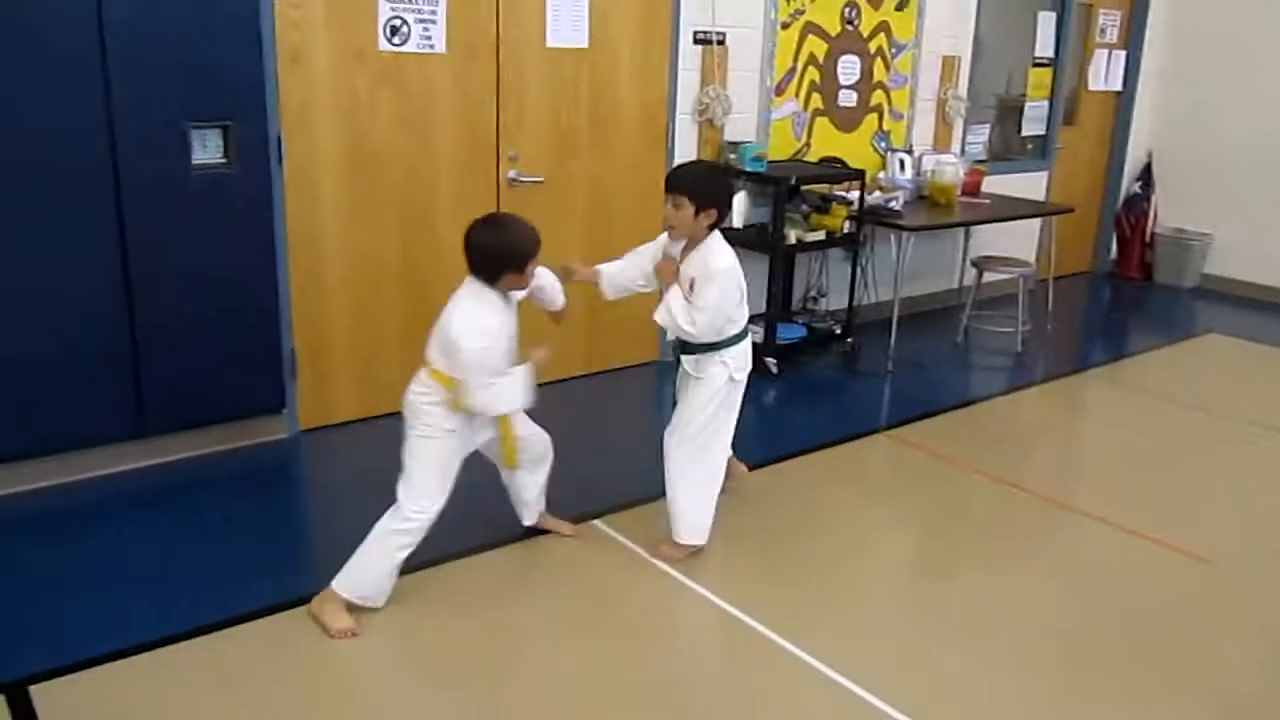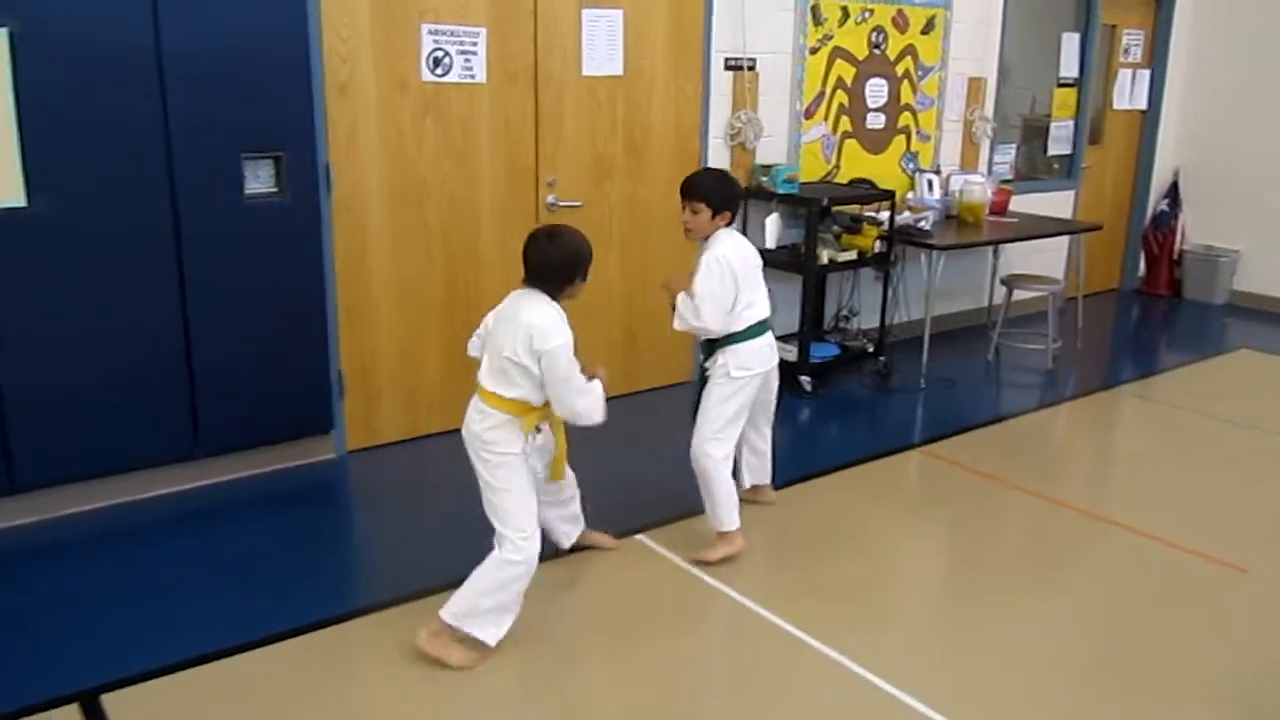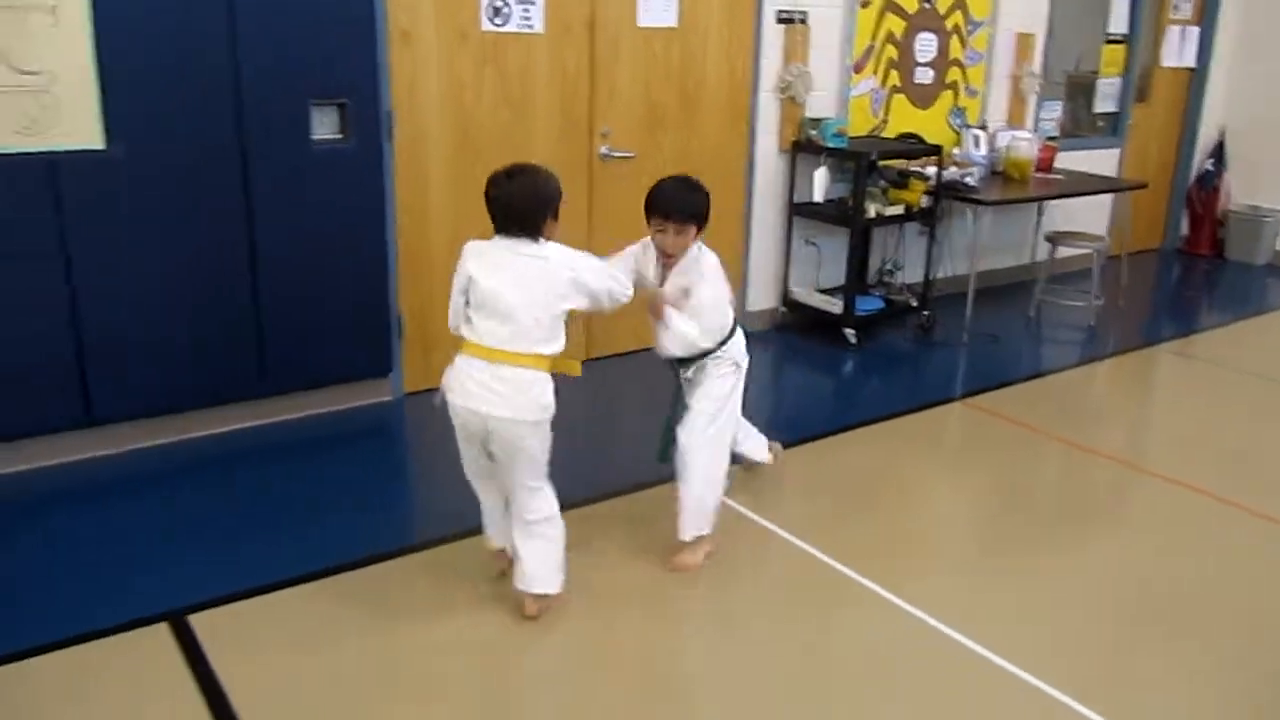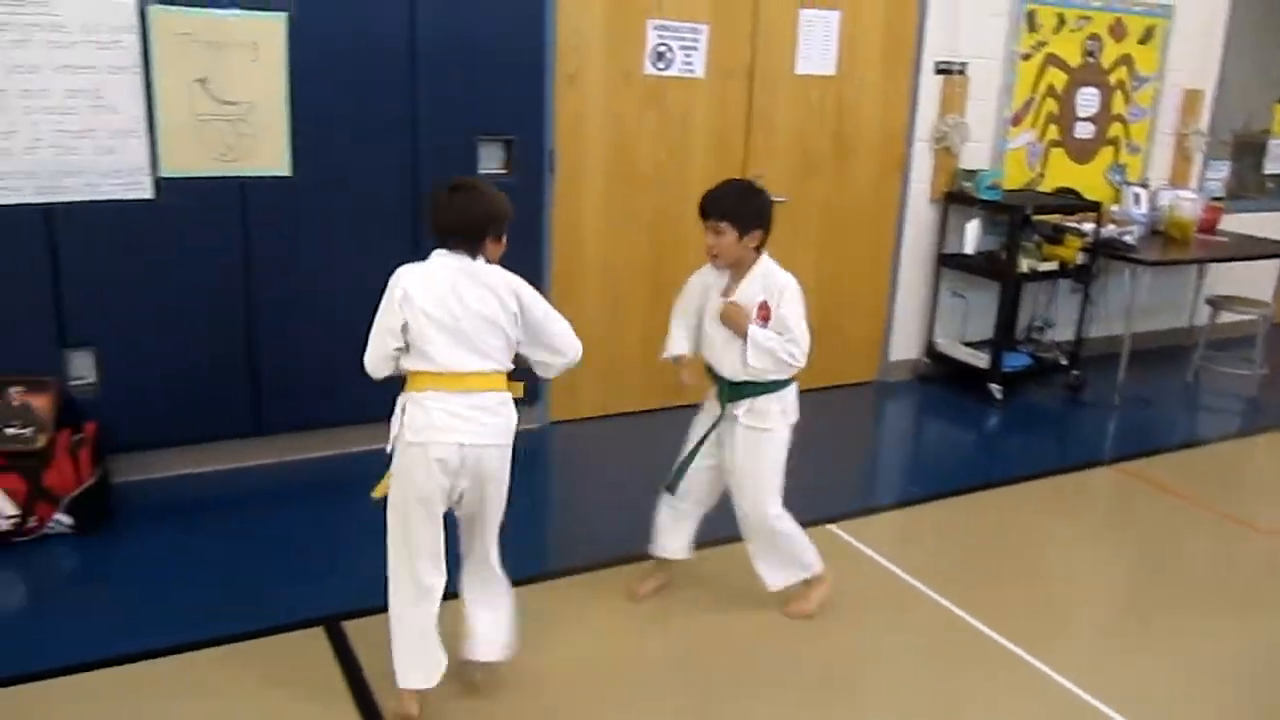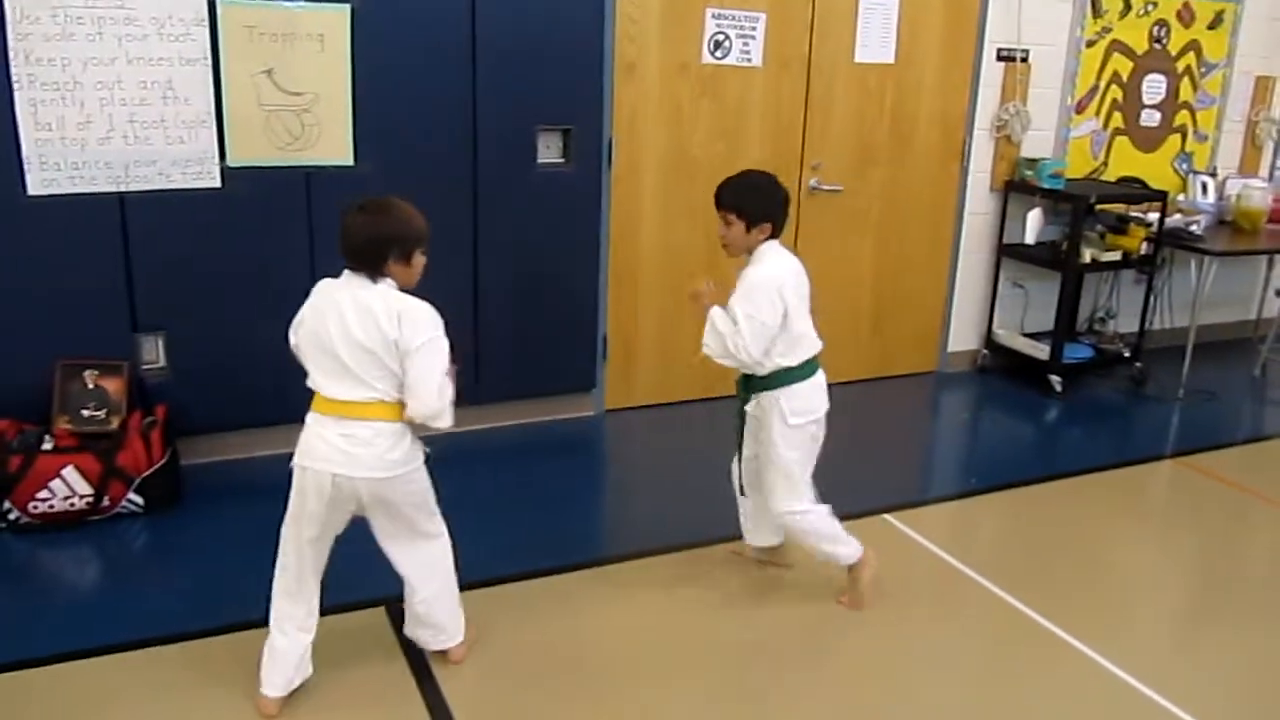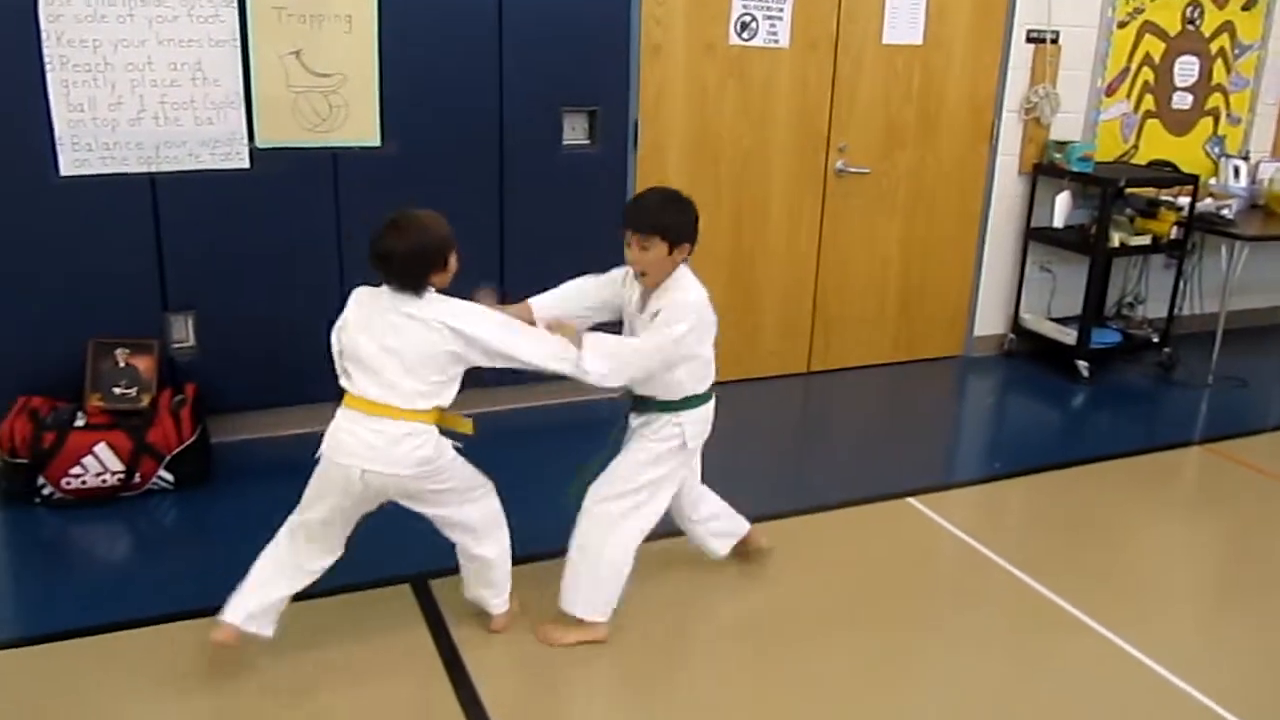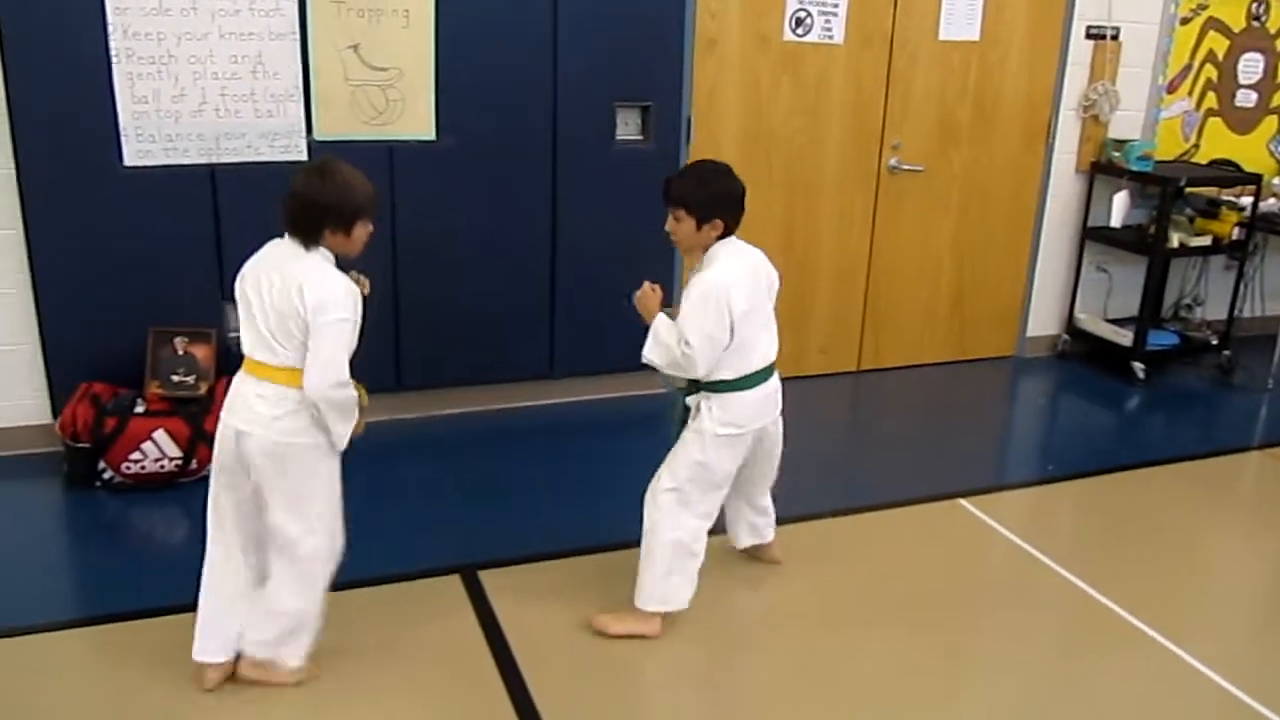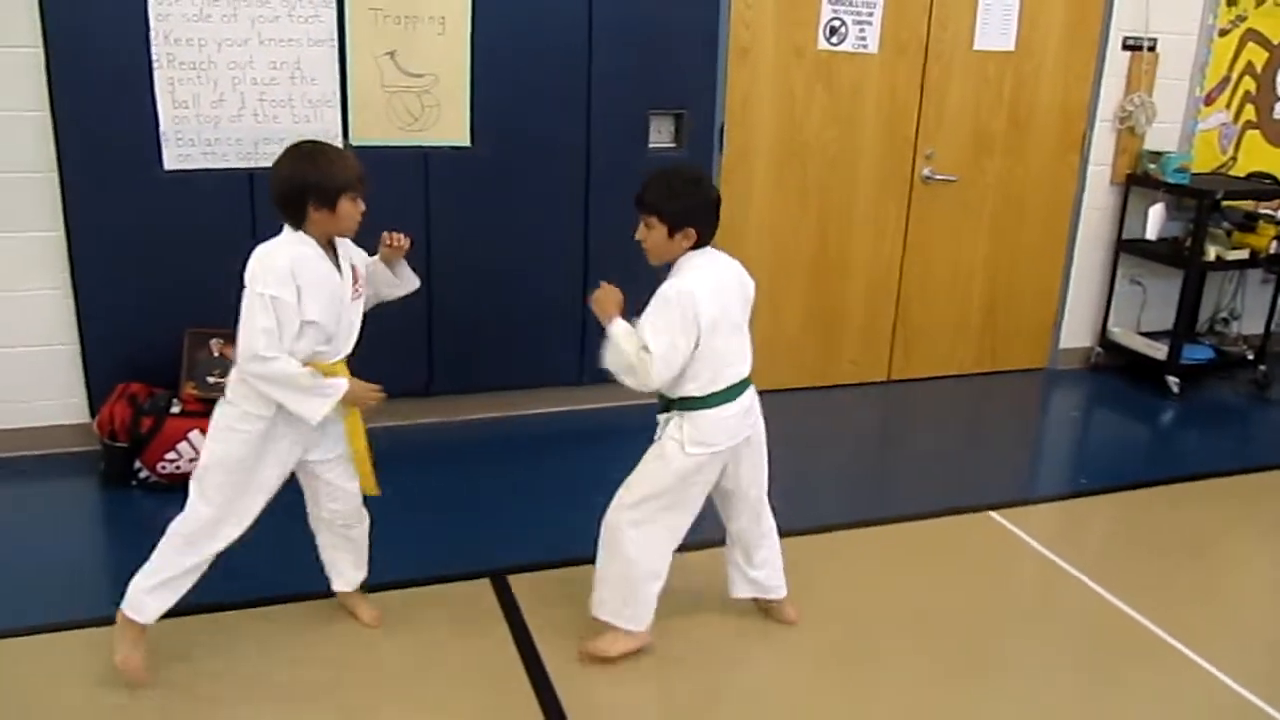
dt=0.5s
person 1, frame 1
left shoulder: (487, 287)
right shoulder: (482, 323)
left elbow: (537, 280)
right elbow: (489, 401)
left wrist: (554, 299)
right wrist: (527, 368)
left hip: (472, 401)
right hip: (440, 412)
left knee: (534, 444)
right knee: (415, 511)
left ankle: (534, 517)
right ankle: (337, 596)
person 1, frame 2
left shoulder: (515, 302)
right shoulder: (552, 331)
left elbow: (477, 347)
right elbow: (578, 409)
right wrist: (594, 385)
left hip: (511, 423)
right hip: (502, 435)
left knee: (556, 480)
right knee: (520, 549)
left ankle: (573, 533)
right ankle: (444, 630)
person 1, frame 3
left shoulder: (474, 256)
right shoulder: (569, 265)
left elbow: (457, 323)
right elbow: (618, 290)
left hip: (468, 385)
right hip: (525, 395)
left knee: (487, 473)
right knee: (532, 491)
left ankle: (503, 546)
right ankle: (537, 587)
person 1, frame 4
left shoulder: (408, 281)
right shoulder: (509, 287)
left elbow: (377, 363)
right elbow: (565, 350)
right wrist: (520, 354)
left hip: (428, 426)
right hip: (491, 426)
left knee: (415, 560)
right knee: (480, 549)
right ankle: (486, 650)
person 1, frame 5
left shoulder: (321, 299)
right shoulder: (415, 316)
right elbow: (429, 410)
right wrist: (443, 377)
left hip: (322, 448)
right hip: (386, 454)
left knee: (298, 567)
right knee: (424, 542)
right ankle: (447, 636)
person 1, frame 6
left shoulder: (359, 305)
right shoulder: (457, 321)
right elbow: (536, 346)
left hip: (349, 445)
right hip: (413, 453)
left knee: (307, 533)
right knee: (478, 507)
left ankle: (238, 619)
right ankle: (496, 605)
person 1, frame 7
left shoulder: (265, 258)
right shoulder: (334, 290)
right elbow: (324, 383)
right wrist: (349, 417)
left hip: (243, 408)
right hip: (292, 424)
left knee: (233, 541)
right knee: (311, 544)
left ankle: (215, 655)
right ankle: (266, 655)
person 1, frame 8
left shoulder: (340, 251)
right shoulder: (275, 263)
left elbow: (364, 292)
right elbow: (259, 359)
left wrist: (388, 262)
right wrist: (337, 392)
left hip: (321, 405)
right hip: (262, 410)
left knee: (343, 505)
right knee: (215, 514)
left ankle: (348, 586)
right ankle: (134, 617)
person 2, frame 1
left shoulder: (718, 264)
right shoulder: (677, 244)
left elbow: (695, 326)
right elbow: (637, 268)
left wrist: (671, 287)
right wrist: (592, 275)
left hip: (723, 361)
right hip: (700, 356)
left knee: (687, 440)
right knee: (700, 431)
left ankle: (687, 536)
right ankle: (724, 464)
person 2, frame 2
left shoulder: (714, 258)
right shoulder: (741, 245)
left elbow: (708, 320)
left wrist: (680, 297)
right wrist: (691, 298)
left hip: (738, 356)
right hip: (761, 345)
left knee: (708, 446)
right knee: (754, 423)
left ankle: (729, 533)
right ankle: (759, 484)
person 2, frame 3
left shoulder: (706, 268)
right shoulder: (647, 252)
left elbow: (701, 335)
left wrist: (663, 312)
left hip: (720, 361)
right hip: (684, 362)
left knee: (698, 443)
right knee: (717, 424)
left ankle: (697, 536)
right ankle: (763, 450)
person 2, frame 4
left shoulder: (780, 286)
right shoulder: (707, 278)
left elbow: (792, 357)
right elbow: (683, 322)
left wrist: (747, 329)
right wrist: (684, 361)
left hip: (765, 409)
right hip: (722, 400)
left knee: (758, 507)
right knee: (686, 481)
left ankle: (812, 577)
right ankle: (663, 562)
person 2, frame 5
left shoulder: (762, 277)
right shoulder: (783, 263)
left elbow: (744, 350)
left wrist: (711, 310)
right wrist: (727, 312)
left hip: (789, 400)
right hip: (789, 391)
left knee: (785, 503)
right knee: (749, 475)
left ankle: (855, 560)
right ankle: (767, 544)
person 2, frame 6
left shoulder: (688, 304)
right shoulder: (634, 281)
left elbow: (637, 358)
right elbow: (583, 294)
left wrist: (580, 340)
right wrist: (512, 313)
left hip: (676, 421)
right hip: (658, 412)
left knee: (608, 506)
right knee: (676, 488)
left ankle: (589, 617)
right ankle: (741, 536)
person 2, frame 7
left shoulder: (711, 284)
right shoulder: (756, 261)
left elbow: (689, 359)
left wrist: (655, 316)
right wrist: (683, 319)
left hip: (726, 406)
right hip: (763, 391)
left knee: (674, 499)
right knee: (750, 475)
left ankle: (650, 610)
right ankle: (761, 541)
person 2, frame 8
left shoulder: (679, 293)
right shoulder: (733, 271)
left elbow: (646, 372)
left wrist: (613, 321)
right wrist: (645, 325)
left hip: (697, 425)
right hip: (741, 408)
left knee: (630, 519)
right knee: (747, 510)
left ankle: (627, 625)
right ankle: (772, 595)
